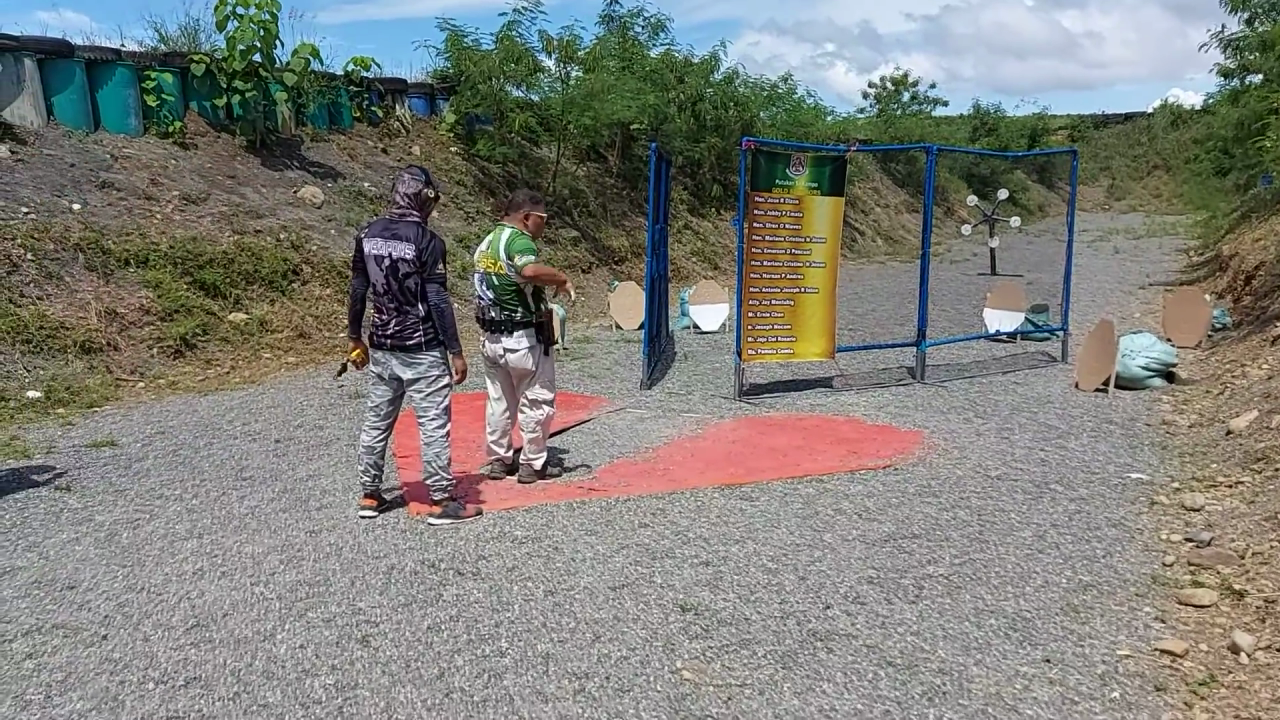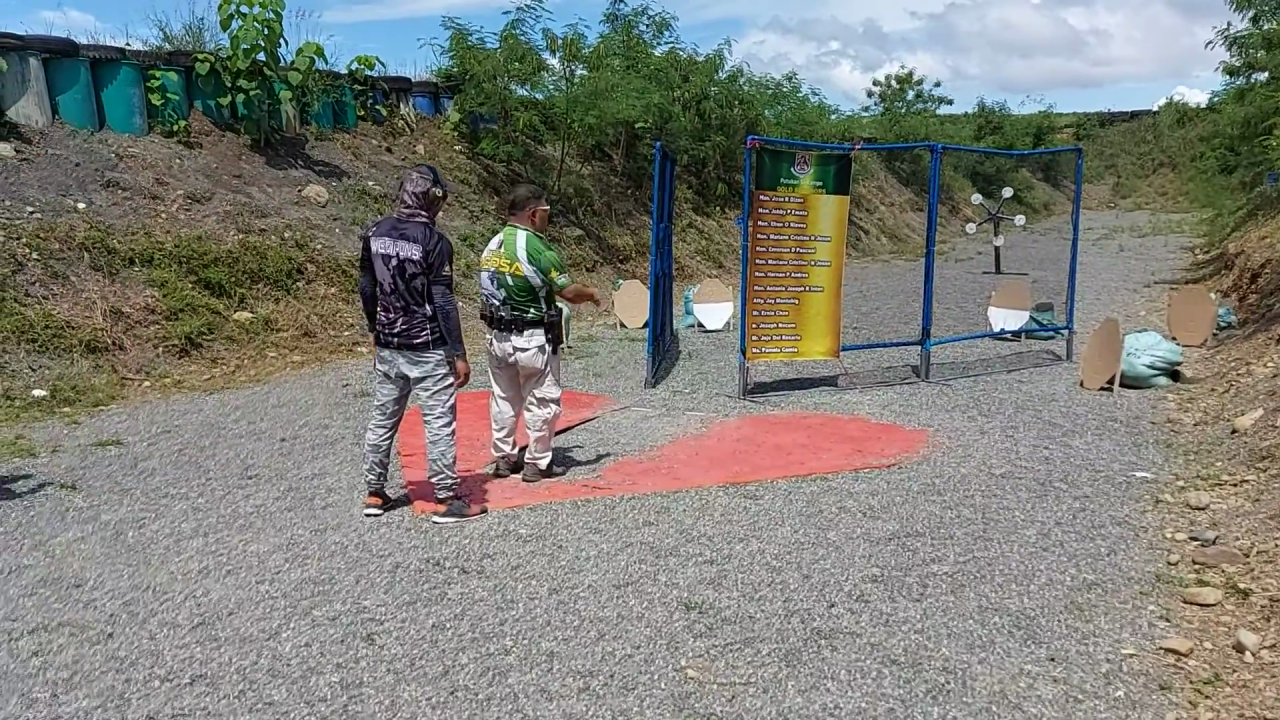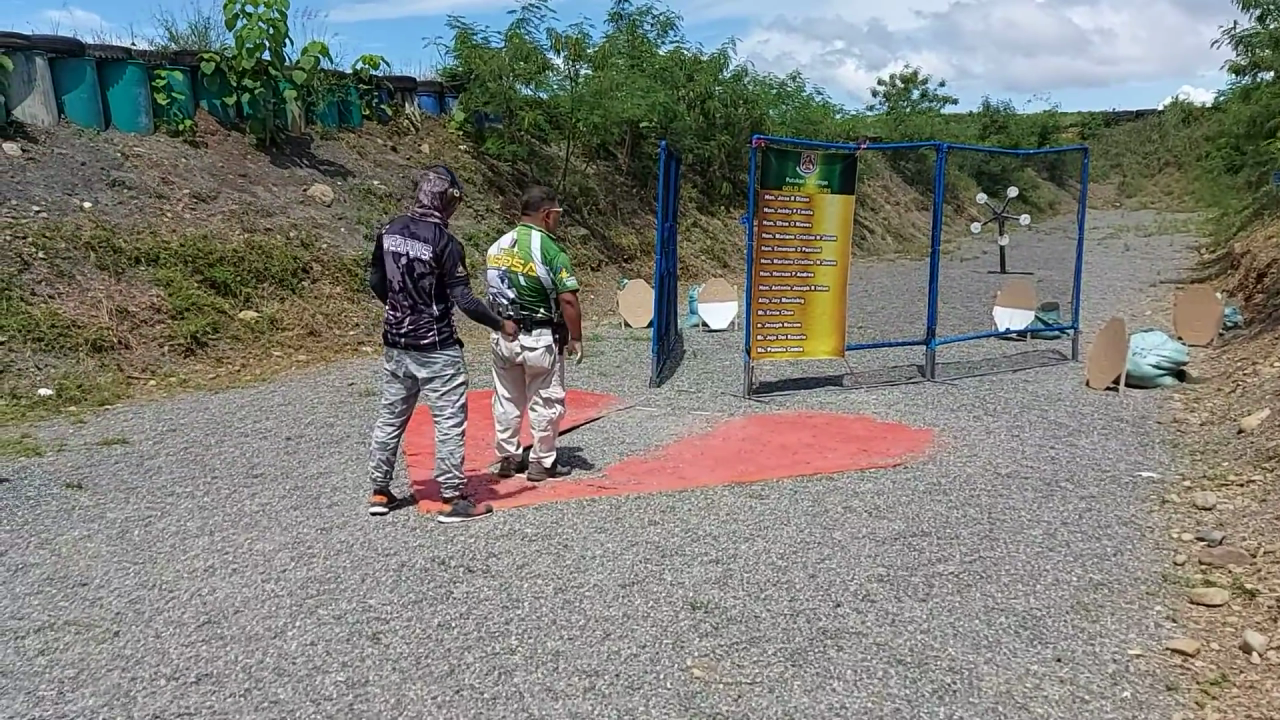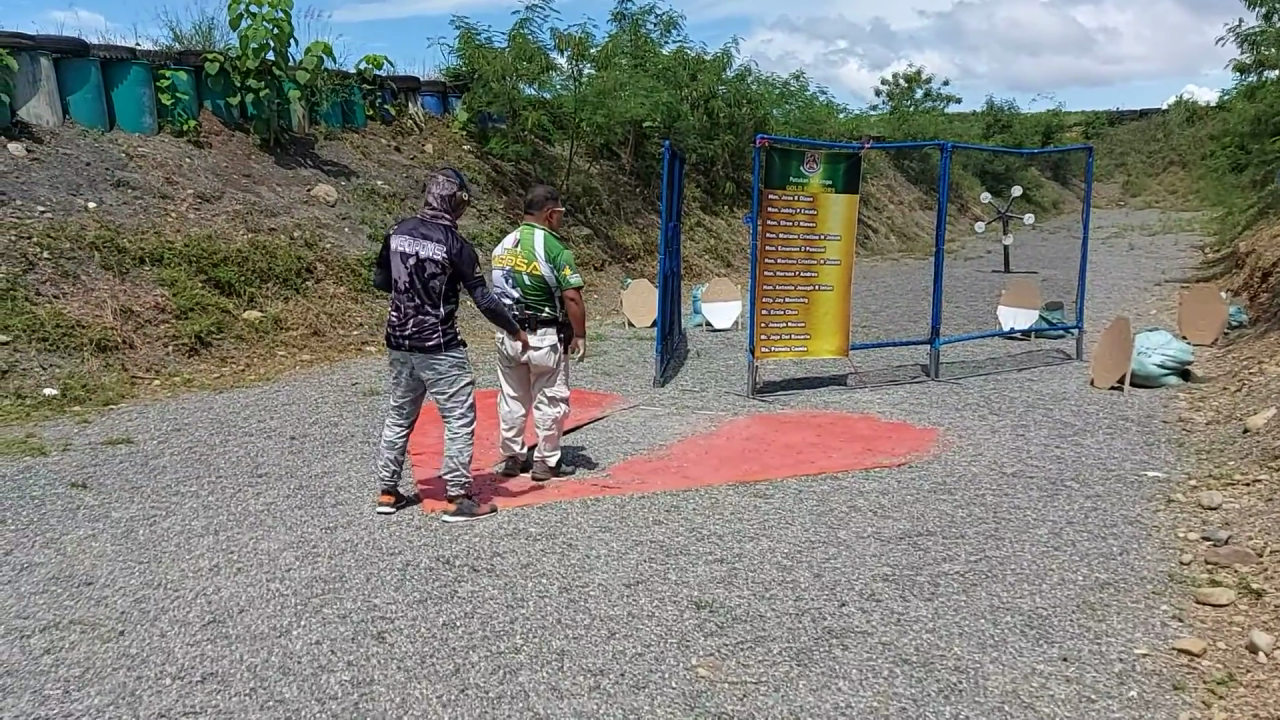
dt=0.4s
person 1, frame 1
left shoulder: (368, 234)
right shoulder: (427, 240)
left elbow: (358, 290)
right elbow: (438, 301)
left wrist: (355, 336)
right wrist: (456, 351)
left hip: (382, 347)
right hip: (422, 349)
left knee: (377, 421)
right knee: (434, 424)
left ankle: (370, 496)
right ankle: (442, 502)
person 1, frame 2
left shoulder: (376, 232)
right shoulder: (434, 241)
left elbow: (367, 289)
right elbow: (443, 303)
right wrist: (459, 354)
left hip: (388, 346)
right hip: (427, 348)
left knee: (382, 419)
right knee: (439, 422)
left ankle: (374, 494)
right ankle: (447, 500)
person 1, frame 3
left shoulder: (390, 231)
right shoulder: (444, 243)
left elbow: (377, 283)
right elbow: (465, 300)
right wrist: (501, 324)
left hip: (397, 343)
right hip: (436, 347)
left knee: (390, 416)
right knee: (449, 421)
left ankle: (379, 492)
right ankle: (454, 499)
person 1, frame 4
left shoulder: (398, 232)
right shoulder: (456, 245)
left elbow: (380, 280)
right elbow: (485, 300)
right wrist: (516, 332)
left hip: (400, 343)
right hip: (440, 347)
left knee: (399, 417)
right knee: (460, 420)
left ankle: (387, 492)
right ankle: (458, 499)
person 2, frame 1
left shoulder: (488, 242)
right shoulder: (517, 241)
right elbow: (531, 270)
right wrist: (561, 278)
left hip: (492, 337)
right hip: (524, 338)
left knee: (499, 401)
right knee: (536, 402)
left ankle: (498, 461)
right ankle: (532, 465)
person 2, frame 2
left shoulder: (493, 245)
right shoulder: (537, 248)
right elbow: (570, 291)
right wrist: (592, 294)
left hip: (497, 336)
right hip: (532, 338)
left knee: (503, 399)
right knee: (542, 402)
left ankle: (503, 459)
right ankle: (538, 463)
person 2, frame 3
left shoulder: (499, 245)
right shoulder: (549, 249)
left elbow: (493, 288)
right elbow: (568, 299)
right wrist: (575, 338)
left hip: (502, 336)
right hip: (539, 338)
left knee: (506, 400)
right knee: (546, 402)
left ankle: (508, 459)
right ankle: (542, 463)
person 2, frame 4
left shoulder: (503, 245)
right shoulder: (553, 247)
left elbow: (499, 289)
right elbow: (572, 296)
right wrist: (579, 335)
left hip: (507, 335)
right hip: (544, 336)
left knee: (512, 398)
right knee: (551, 400)
left ankle: (511, 458)
right ankle: (547, 462)
